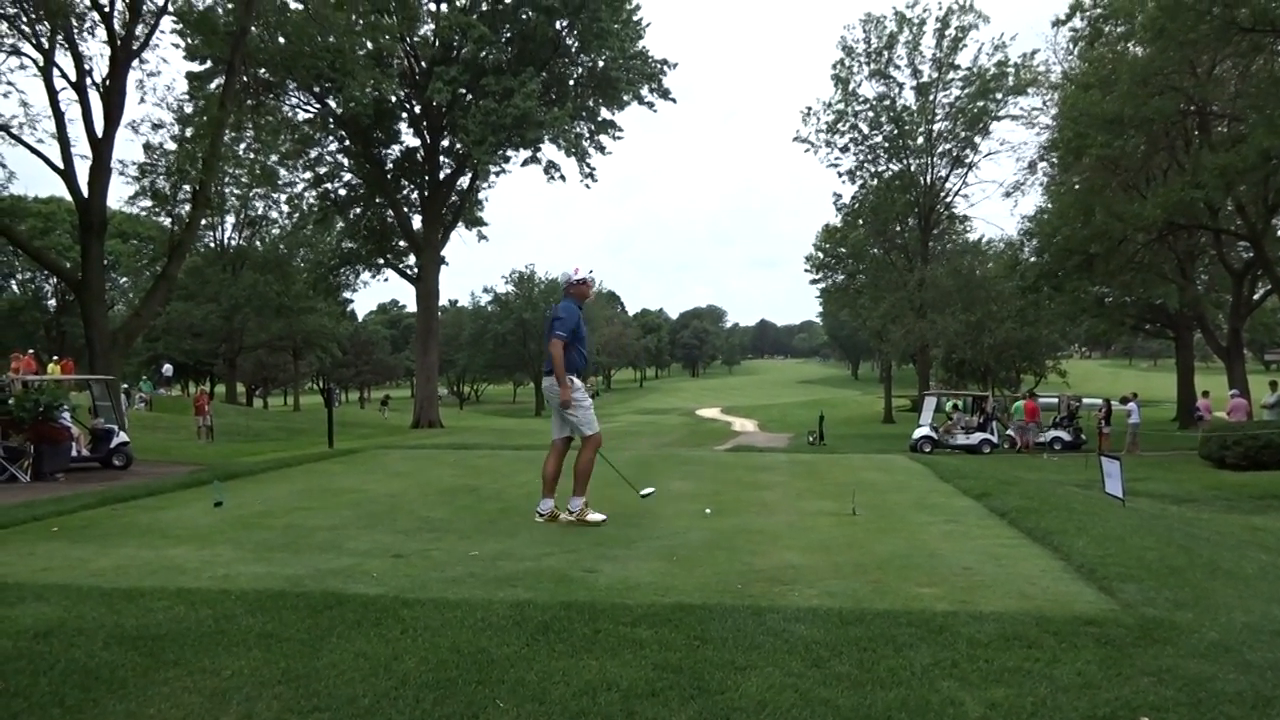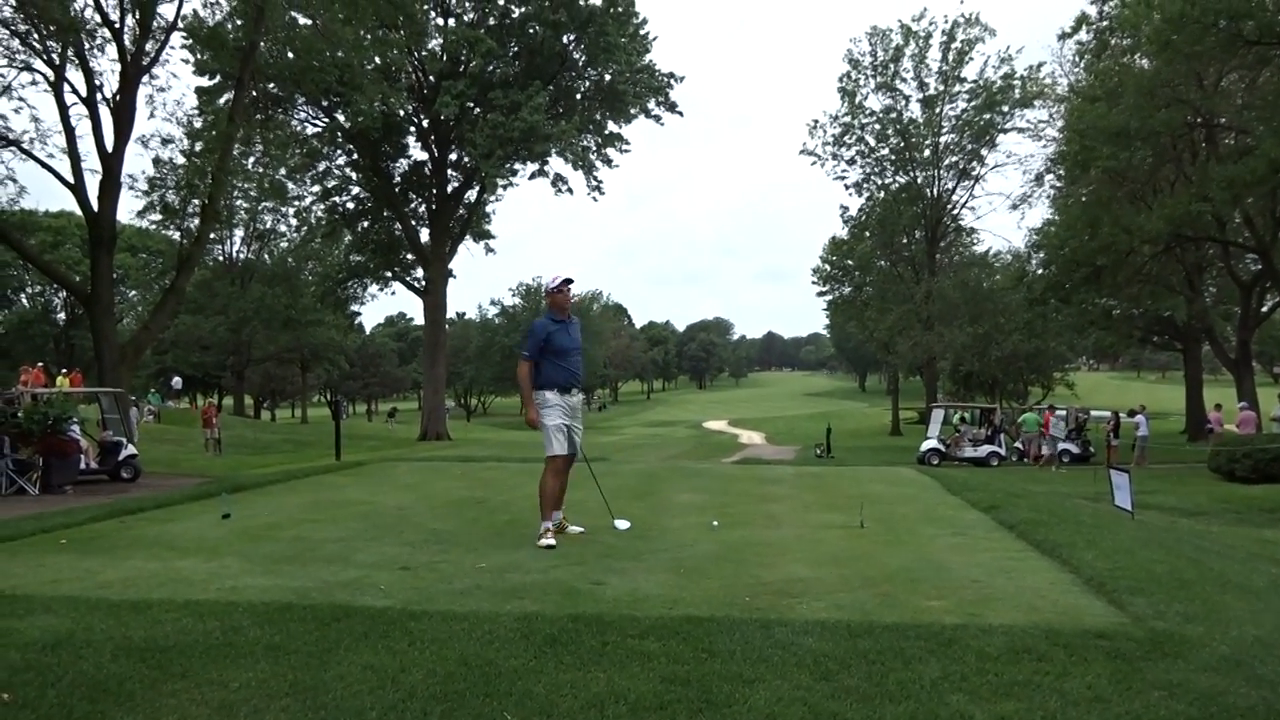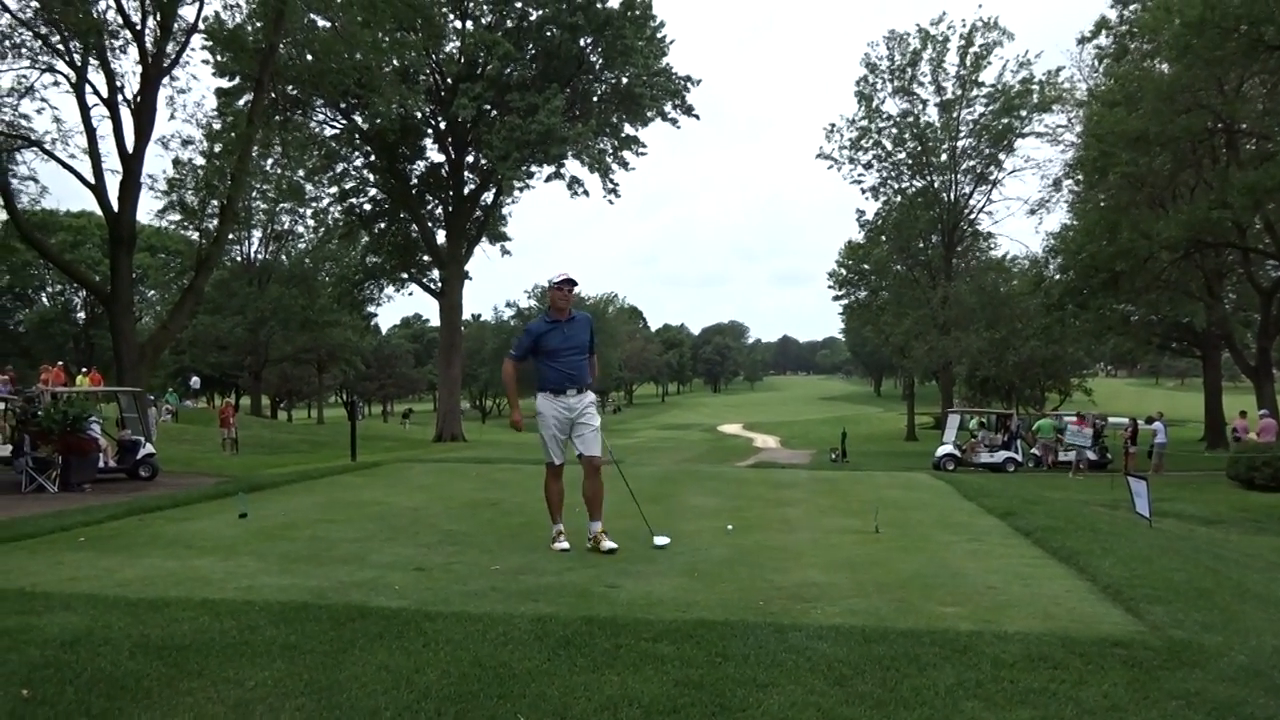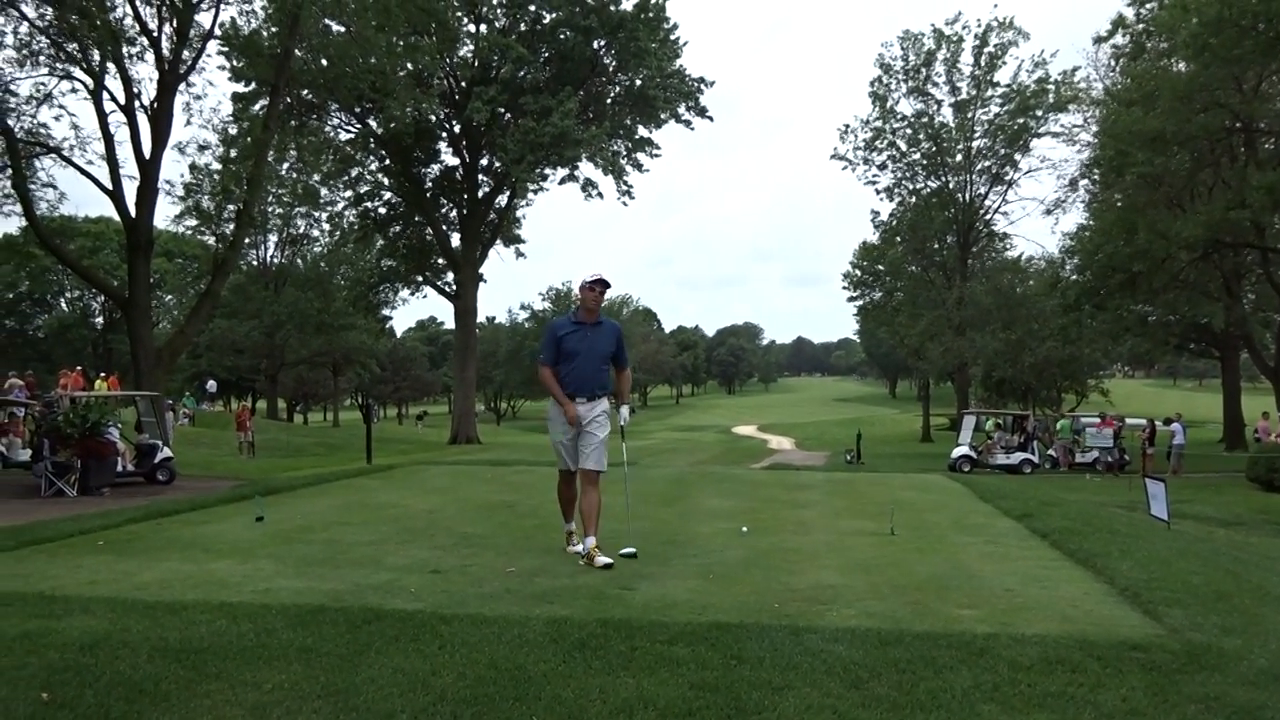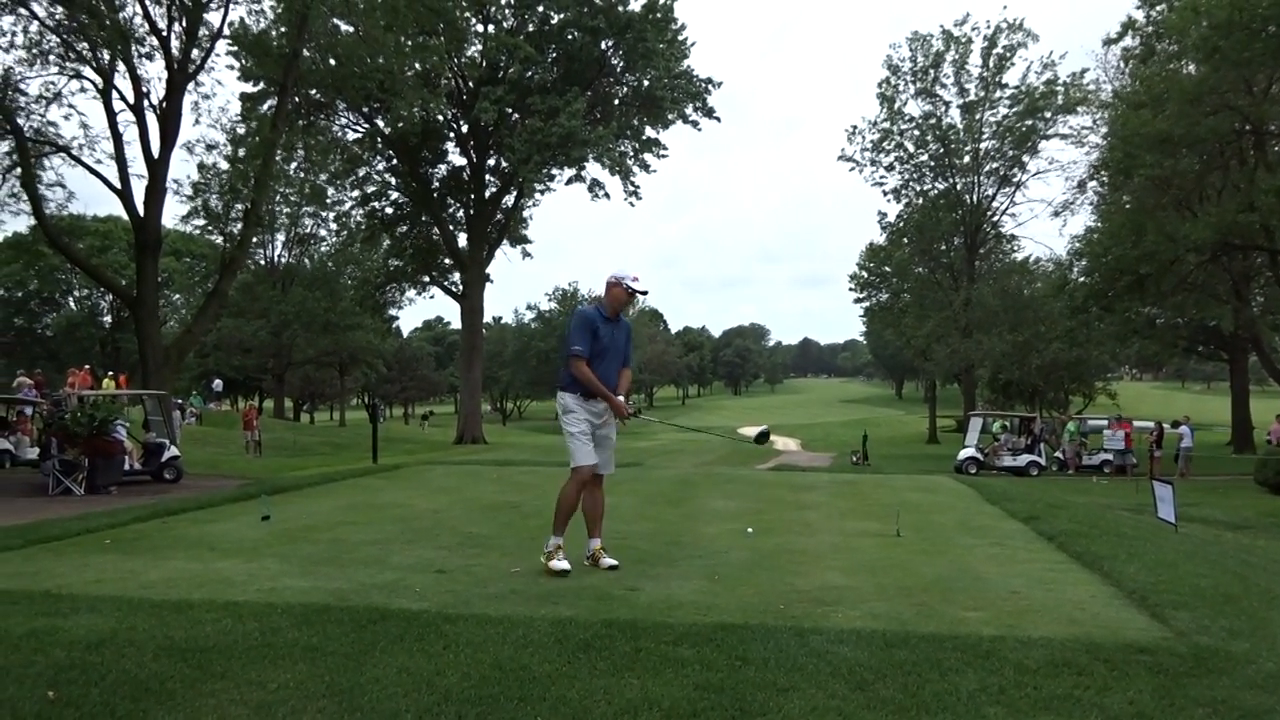
dt=0.5s
person 1, frame 1
left shoulder: (564, 309)
right shoulder: (569, 311)
right elbow: (555, 348)
right wrist: (565, 387)
left hip: (560, 383)
right hip: (566, 383)
left knee: (560, 444)
right knee: (592, 439)
left ankle: (546, 508)
right ankle: (577, 506)
person 1, frame 2
left shoulder: (575, 324)
right shoulder: (541, 327)
right elbow: (523, 367)
right wrist: (529, 406)
left hip: (573, 399)
right hip: (551, 400)
left knee: (568, 461)
right knee: (554, 462)
left ankle: (557, 518)
right ankle: (546, 528)
person 1, frame 3
left shoulder: (585, 321)
right shoulder: (535, 328)
right elbow: (509, 365)
left wrist: (591, 390)
right wrist: (514, 408)
left hip: (584, 400)
right hip: (551, 403)
left knee: (593, 464)
right knee: (554, 468)
left ankle: (596, 532)
right ankle: (558, 530)
person 1, frame 4
left shoulder: (613, 330)
right shoulder: (558, 326)
left elbow: (623, 369)
right elbow: (544, 370)
left wrist: (625, 404)
right wrist: (566, 404)
left hip: (597, 409)
right hip: (564, 409)
left knee: (591, 478)
right knee: (567, 474)
left ankle: (590, 547)
right ankle: (569, 530)
person 1, frame 5
left shoulder: (625, 327)
right shoulder: (585, 317)
left elbow: (625, 368)
right elbow: (577, 366)
left wrist: (621, 397)
right wrist: (612, 399)
left hip: (605, 408)
right hip: (576, 404)
left knee: (596, 480)
right knee: (582, 474)
left ankle: (594, 548)
right ankle: (554, 546)
